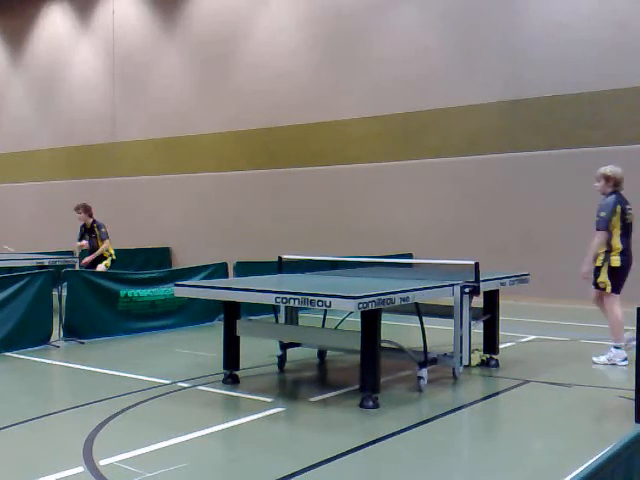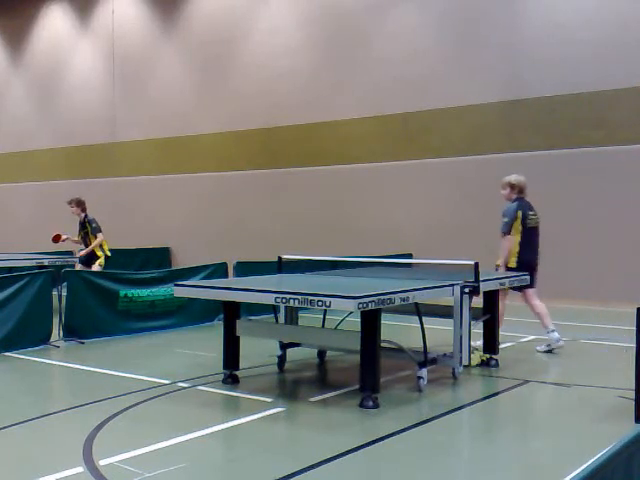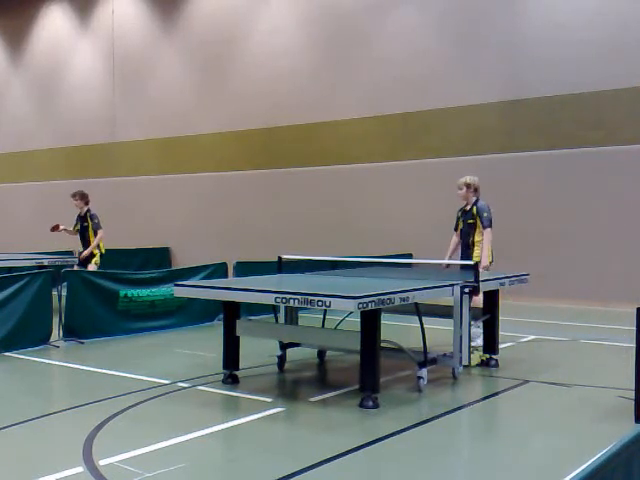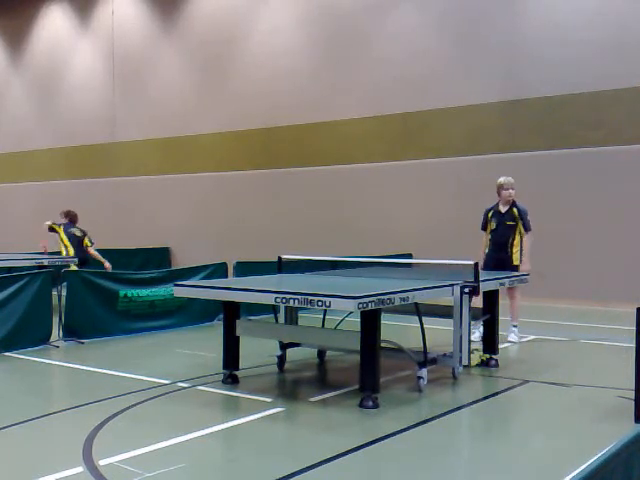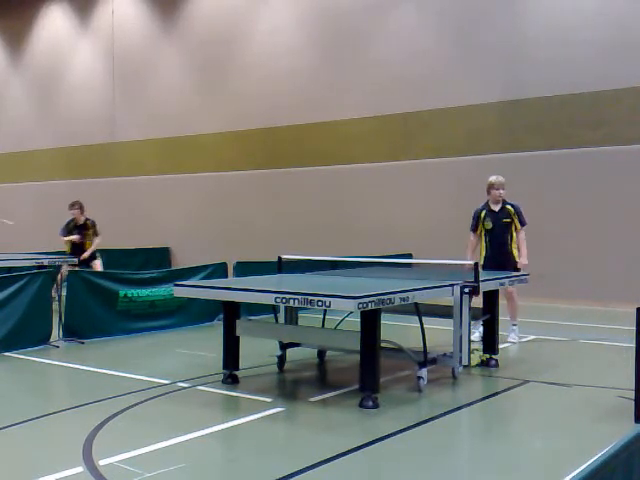
dt=1s
person 1, frame 1
left shoulder: (609, 203)
right shoulder: (622, 202)
left elbow: (601, 235)
left wrist: (587, 262)
left hip: (611, 261)
right hip: (620, 260)
left knee: (611, 303)
right knee: (598, 298)
left ankle: (619, 351)
right ankle: (624, 337)
person 1, frame 2
left shoulder: (512, 209)
right shoulder: (530, 209)
left elbow: (507, 239)
left wrist: (500, 264)
left hip: (513, 261)
right hip: (530, 261)
left knee: (499, 297)
right knee: (532, 298)
right ankle: (553, 335)
person 1, frame 3
left shoulder: (481, 207)
right shoulder: (462, 211)
left elbow: (487, 233)
right elbow: (457, 236)
left wrist: (485, 258)
right wrist: (447, 257)
left hip: (478, 258)
right hip: (466, 258)
left knee: (475, 293)
right ankle: (475, 327)
person 1, frame 4
left shoulder: (520, 211)
right shoulder: (490, 212)
left elbow: (526, 236)
left wrist: (525, 261)
right wrist: (483, 256)
left hip: (512, 258)
right hip: (492, 258)
left knee: (512, 291)
left ankle: (514, 329)
right ankle: (482, 326)
person 1, frame 5
left shoulder: (513, 209)
right shoulder: (480, 212)
left elbow: (520, 232)
right elbow: (474, 236)
left wrist: (523, 256)
right wrist: (469, 259)
left hip: (510, 258)
right hip: (489, 260)
left knee: (510, 291)
left ankle: (514, 327)
right ankle: (481, 326)
